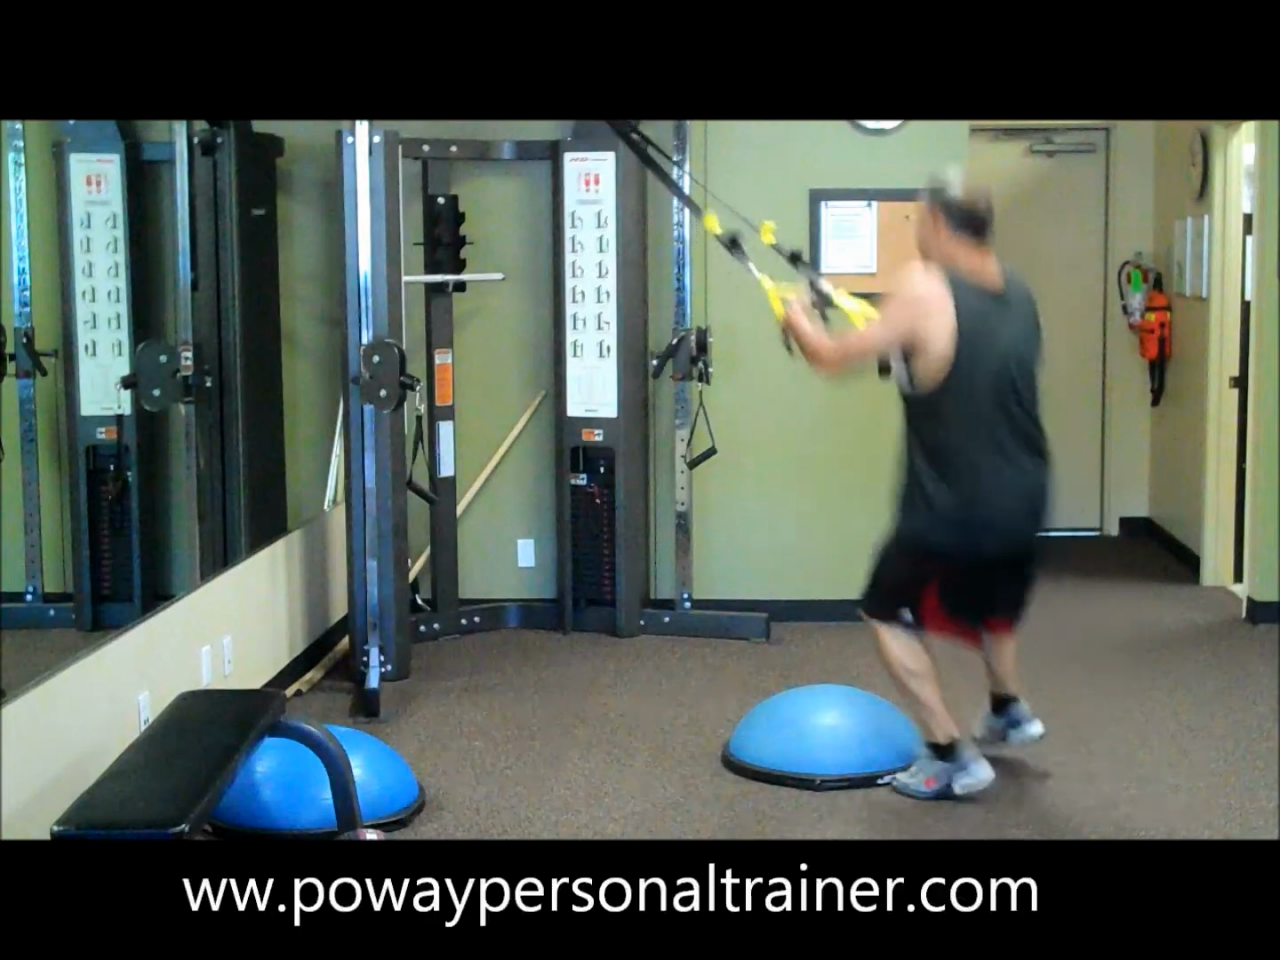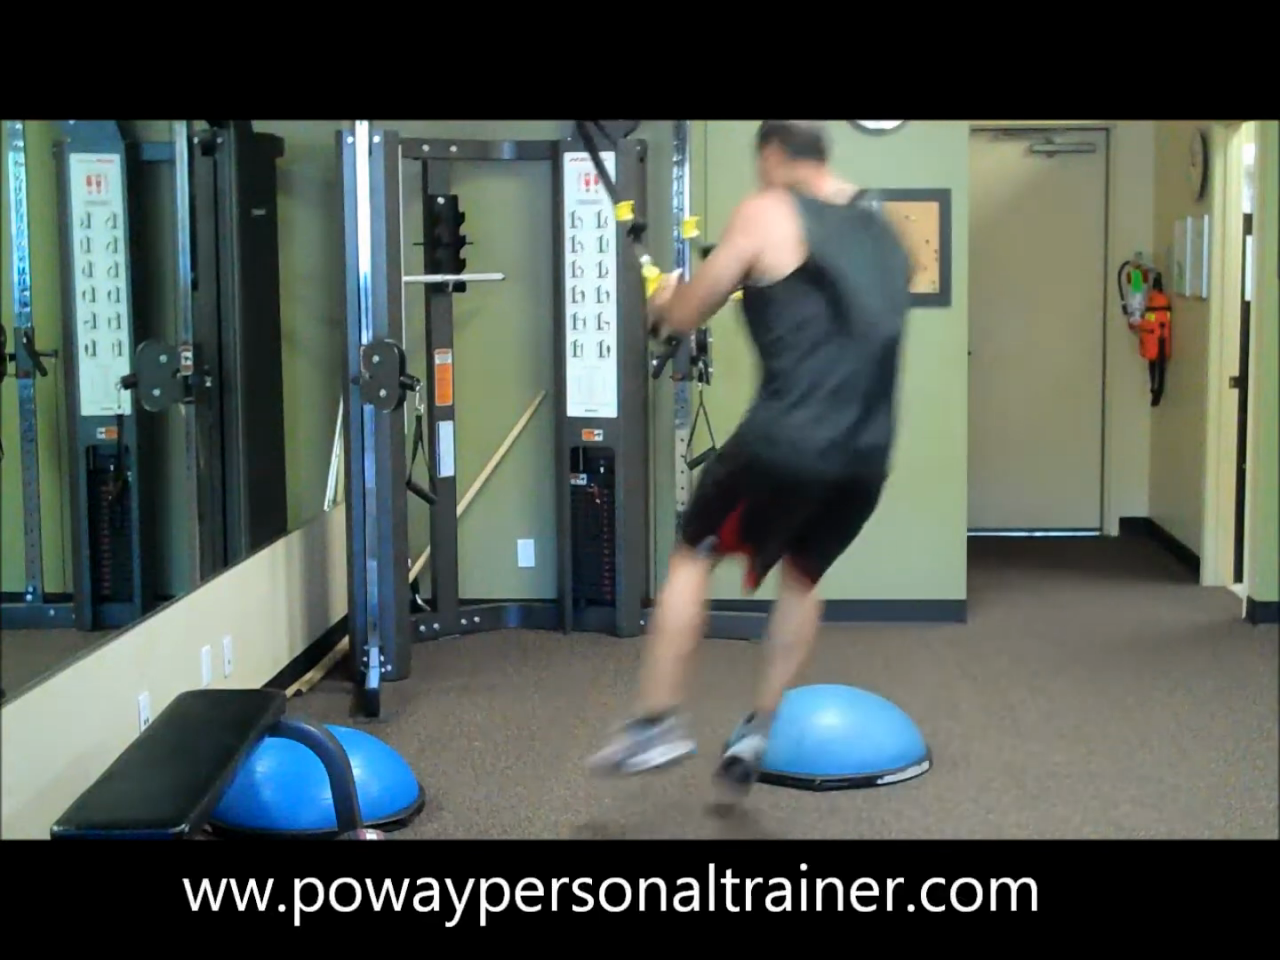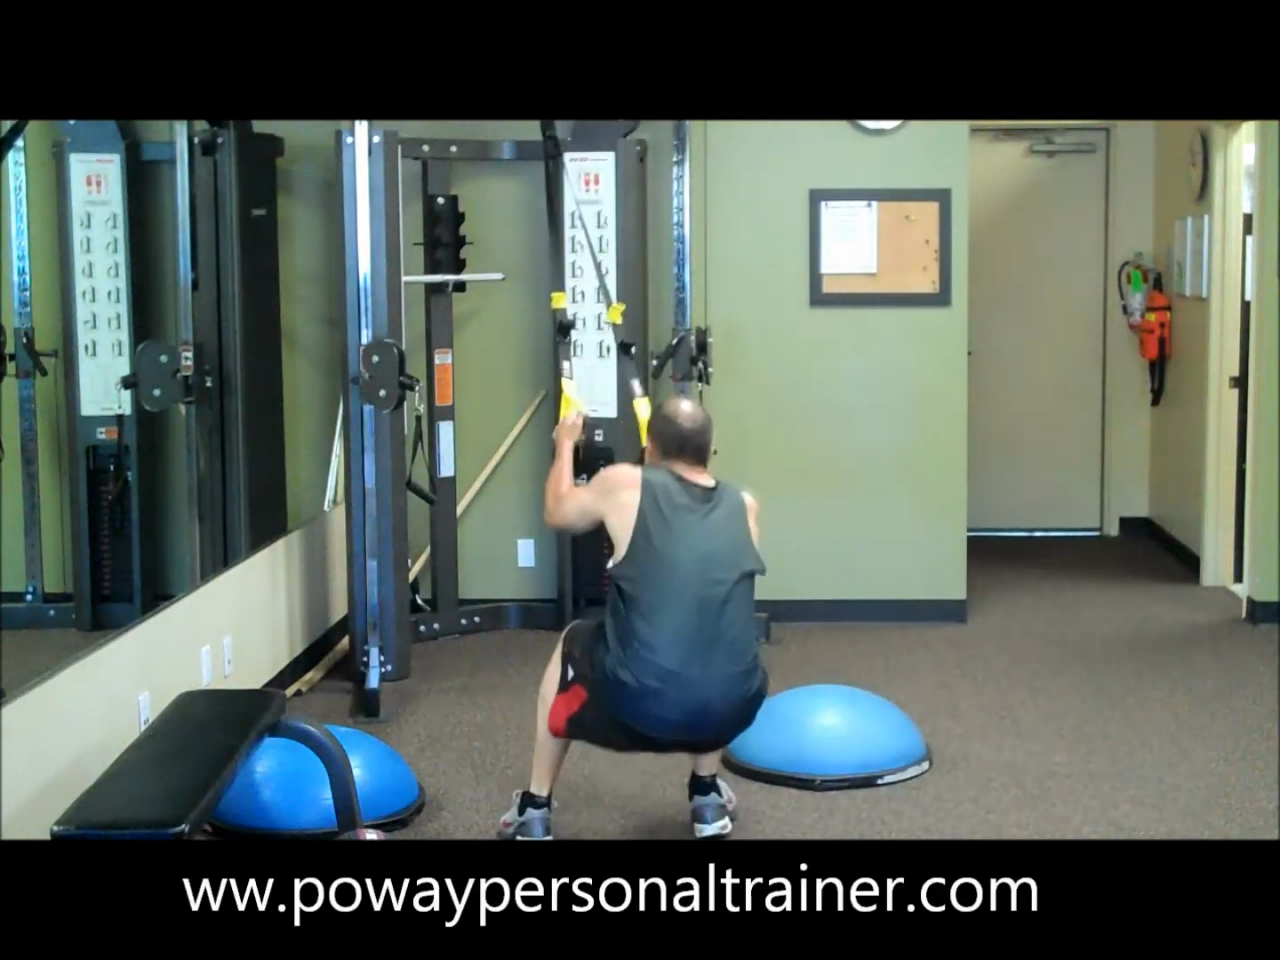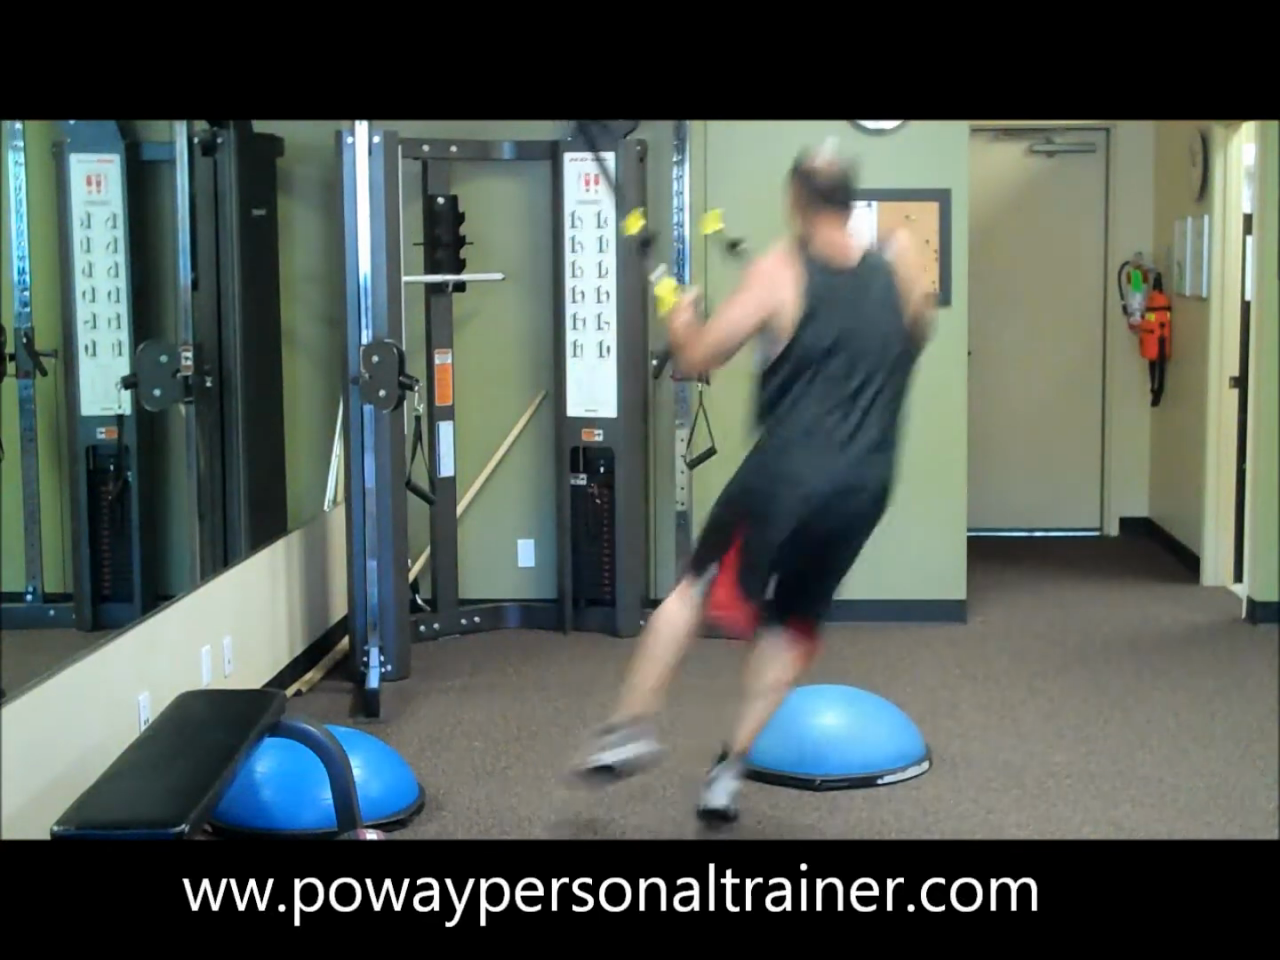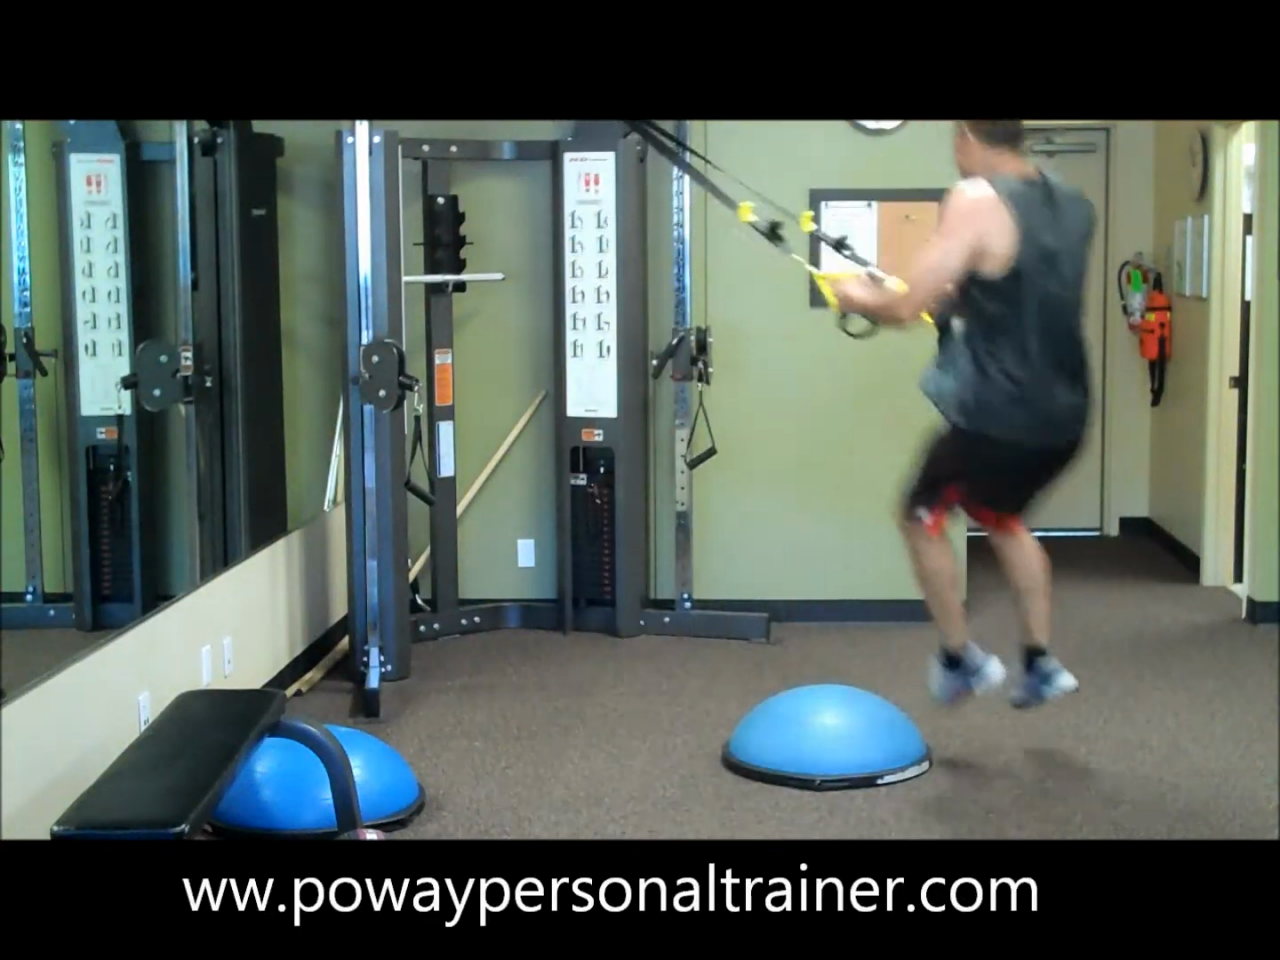
dt=0.4s
person 1, frame 1
left shoulder: (923, 293)
right shoulder: (1018, 298)
left elbow: (833, 357)
left wrist: (795, 318)
right wrist: (890, 323)
left hip: (957, 510)
right hip: (1022, 502)
left knee: (887, 615)
right knee: (983, 596)
left ankle: (952, 759)
right ankle: (1010, 711)
person 1, frame 2
left shoulder: (768, 214)
right shoulder: (883, 229)
left elbow: (683, 317)
left wrist: (661, 299)
left hip: (787, 444)
right hip: (866, 456)
left knee: (691, 554)
right knee: (801, 577)
left ankle: (655, 724)
right ankle: (753, 730)
person 1, frame 3
left shoulder: (625, 485)
right shoulder: (744, 506)
left elbow: (558, 514)
left wrist: (565, 444)
left hip: (643, 701)
right hip: (732, 707)
left knee: (574, 648)
left ankle: (535, 811)
right ankle: (707, 797)
person 1, frame 4
left shoulder: (779, 271)
right shoulder: (903, 266)
left elbow: (696, 359)
left wrist: (681, 324)
left hip: (789, 481)
right hip: (862, 492)
left knee: (696, 592)
right knee: (792, 627)
left ankle: (631, 729)
right ankle: (730, 767)
person 1, frame 5
left shoulder: (976, 201)
right shoulder: (1070, 204)
left elbow: (907, 307)
left wrist: (857, 297)
left hip: (998, 416)
right hip: (1064, 418)
left knee: (922, 519)
right knee: (1001, 519)
left ankle: (963, 662)
right ankle: (1042, 663)
